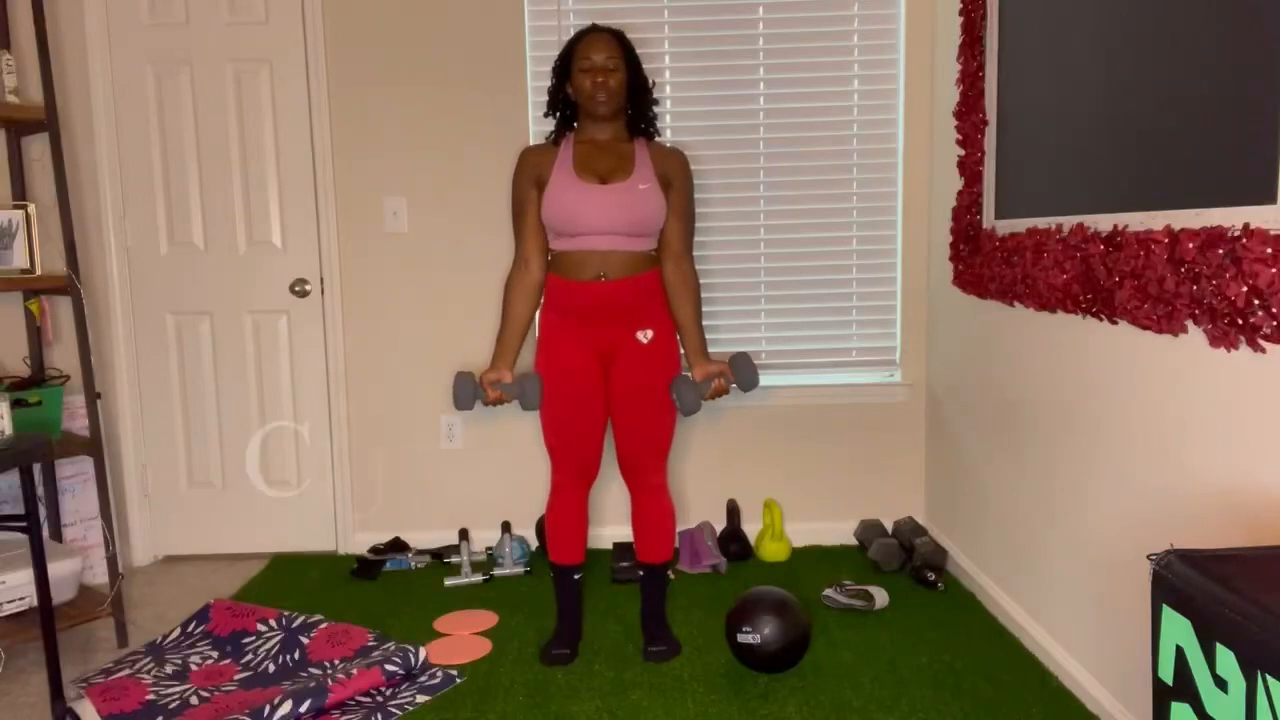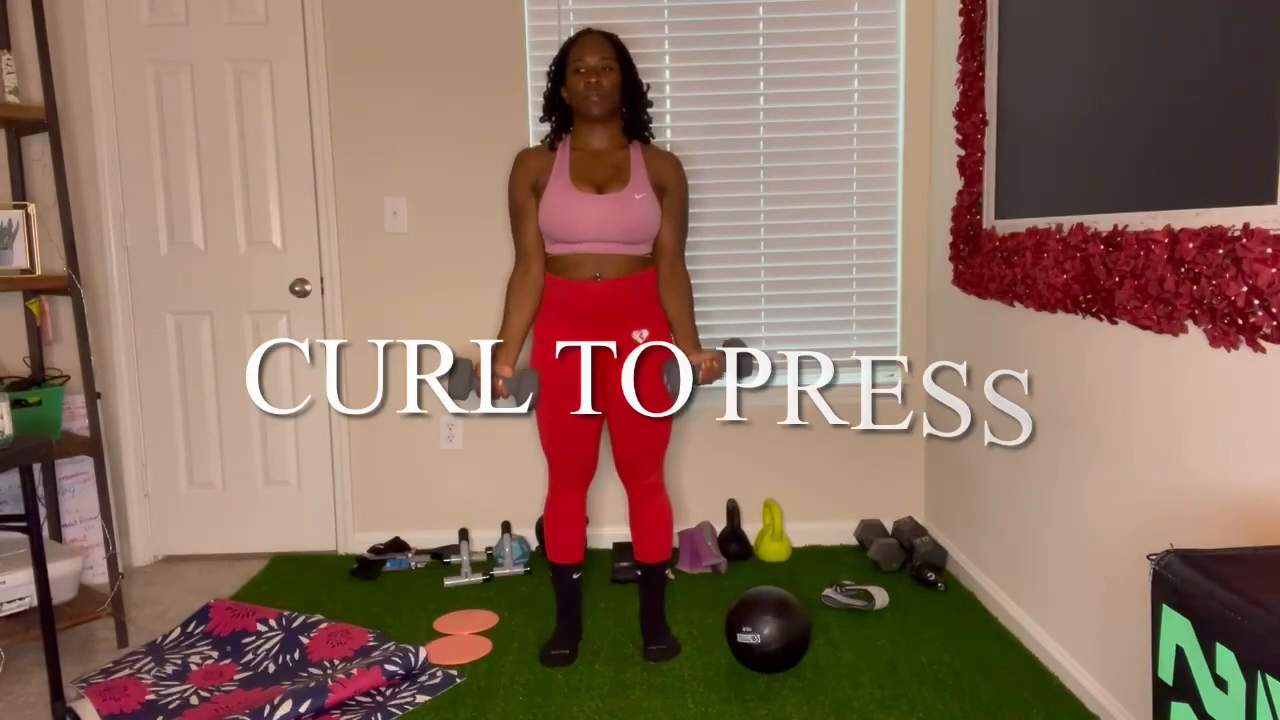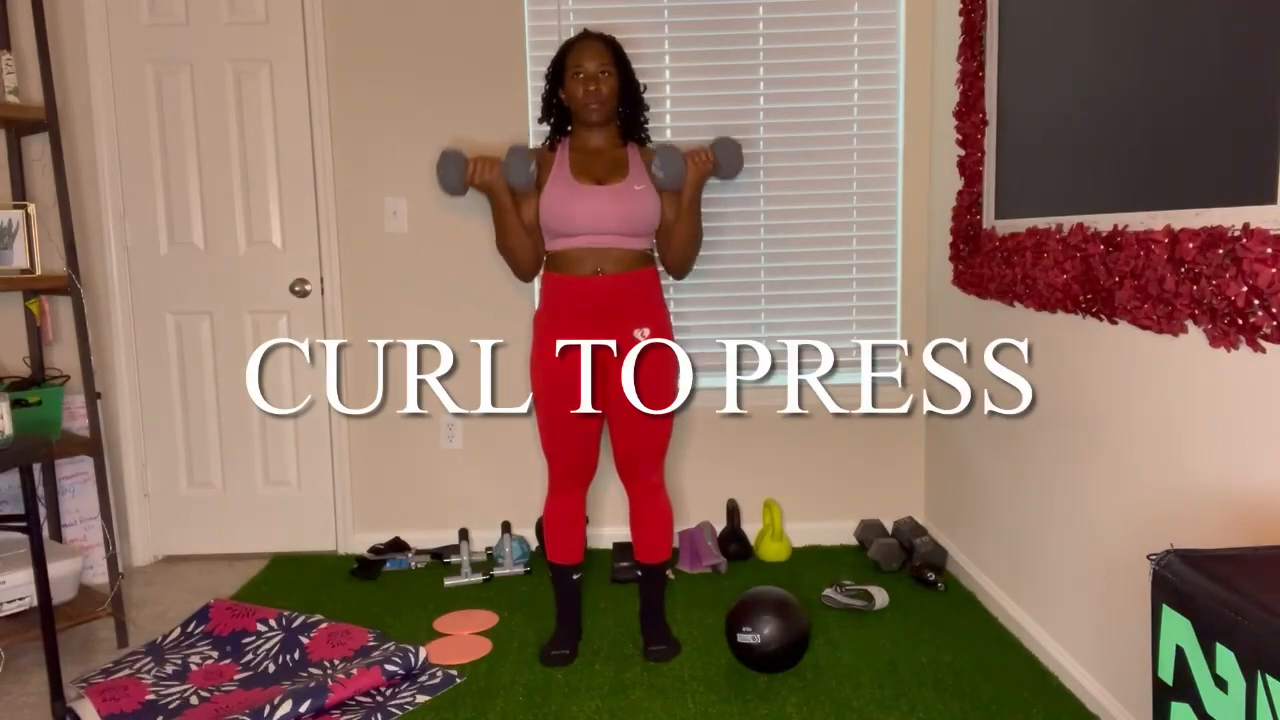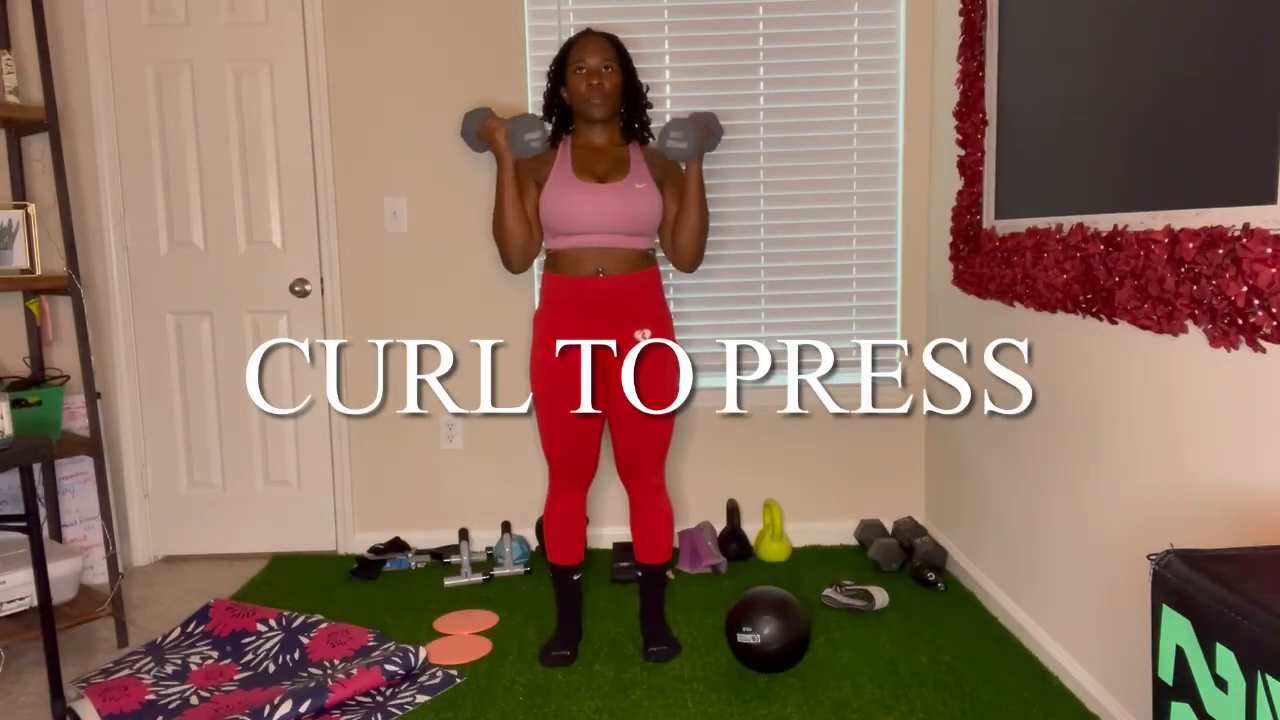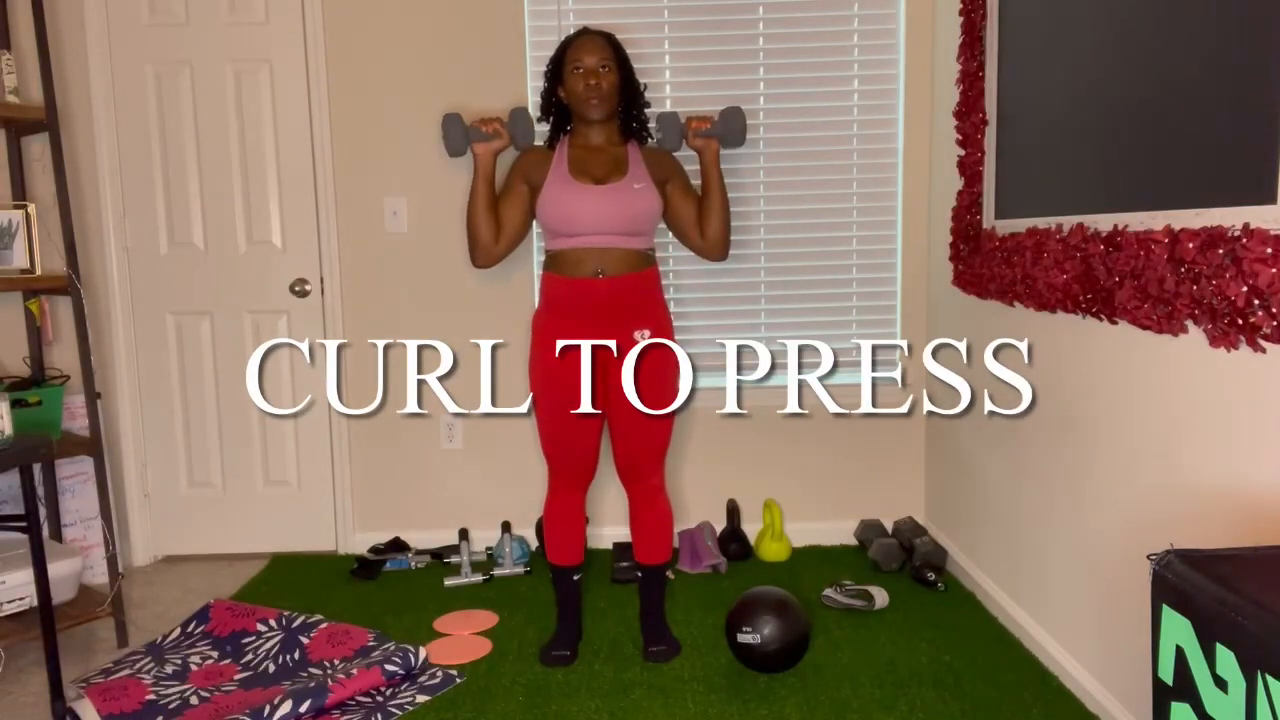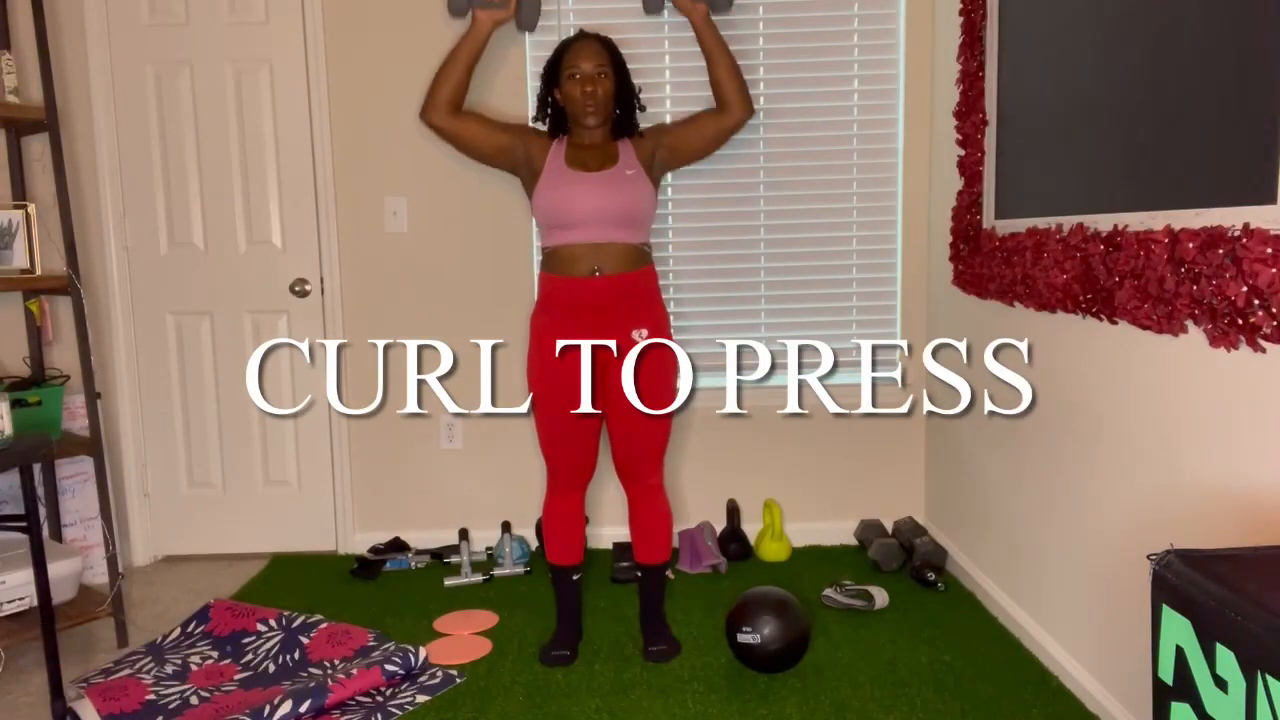
dt=0.5s
person 1, frame 1
left shoulder: (666, 163)
right shoulder: (538, 163)
left elbow: (678, 263)
right elbow: (528, 265)
left wrist: (698, 355)
right wrist: (503, 360)
left hip: (644, 328)
right hip: (567, 329)
left knee: (647, 476)
right knee: (570, 478)
left ankle: (655, 616)
right ankle: (567, 619)
person 1, frame 2
left shoulder: (660, 168)
right shoulder: (534, 167)
left elbow: (670, 267)
right elbow: (529, 269)
left wrist: (692, 345)
right wrist: (506, 353)
left hip: (640, 329)
right hip: (562, 332)
left knee: (644, 475)
right knee: (566, 478)
left ankle: (653, 615)
right ankle: (567, 620)
person 1, frame 3
left shoulder: (656, 163)
right shoulder: (536, 165)
left elbow: (677, 263)
right elbow: (526, 264)
left wrist: (691, 191)
right wrist: (497, 198)
left hip: (641, 327)
right hip: (563, 330)
left knee: (645, 476)
right knee: (567, 478)
left ankle: (654, 615)
right ankle: (567, 619)
person 1, frame 4
left shoulder: (656, 162)
right shoulder: (539, 163)
left elbow: (687, 254)
right elbow: (516, 254)
left wrist: (694, 166)
right wrist: (504, 164)
left hip: (641, 327)
right hip: (564, 329)
left knee: (645, 477)
right knee: (567, 479)
left ankle: (654, 616)
right ankle: (568, 619)
person 1, frame 5
left shoulder: (656, 162)
right shoulder: (536, 164)
left elbow: (713, 244)
right elbow: (485, 250)
left wrist: (709, 158)
right wrist: (483, 162)
left hip: (641, 327)
right hip: (563, 330)
left knee: (645, 478)
right knee: (567, 480)
left ankle: (654, 616)
right ankle: (568, 620)
person 1, frame 6
left shoulder: (648, 152)
right shoulder: (532, 154)
left elbow: (735, 107)
right elbow: (440, 110)
left hip: (638, 323)
right hip: (561, 326)
left knee: (644, 477)
right knee: (565, 479)
left ankle: (654, 616)
right ankle: (567, 619)
